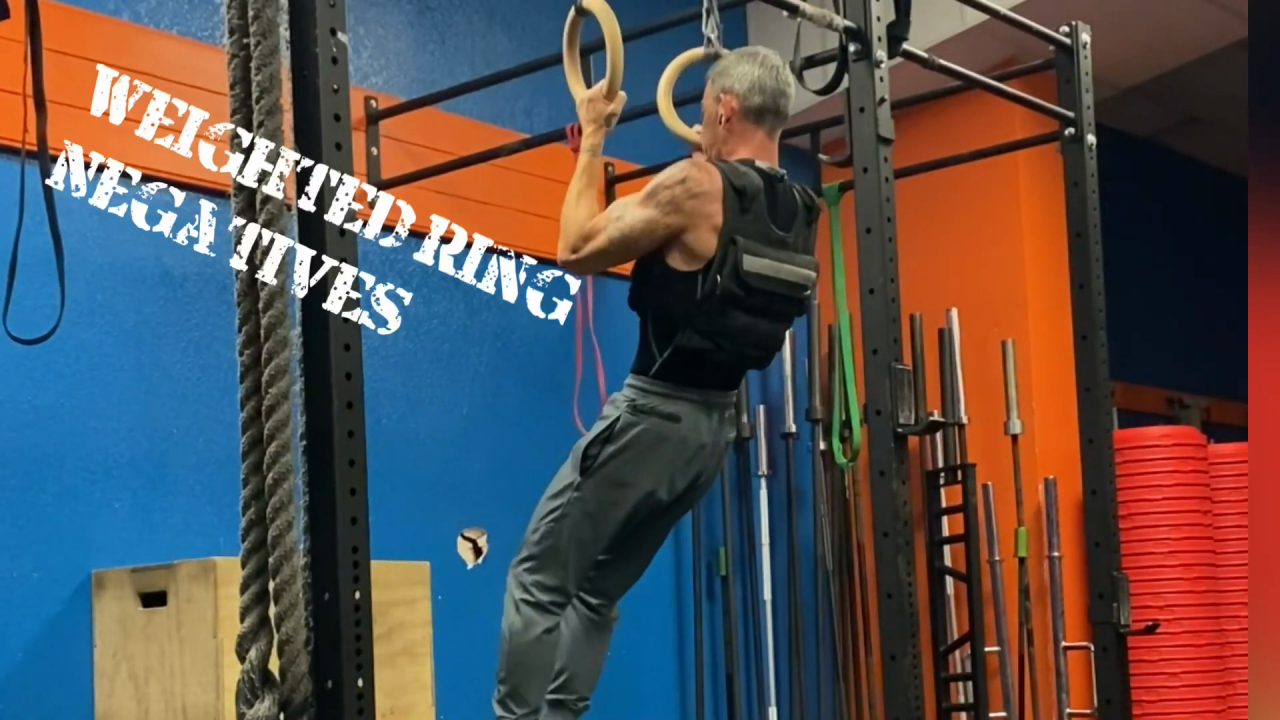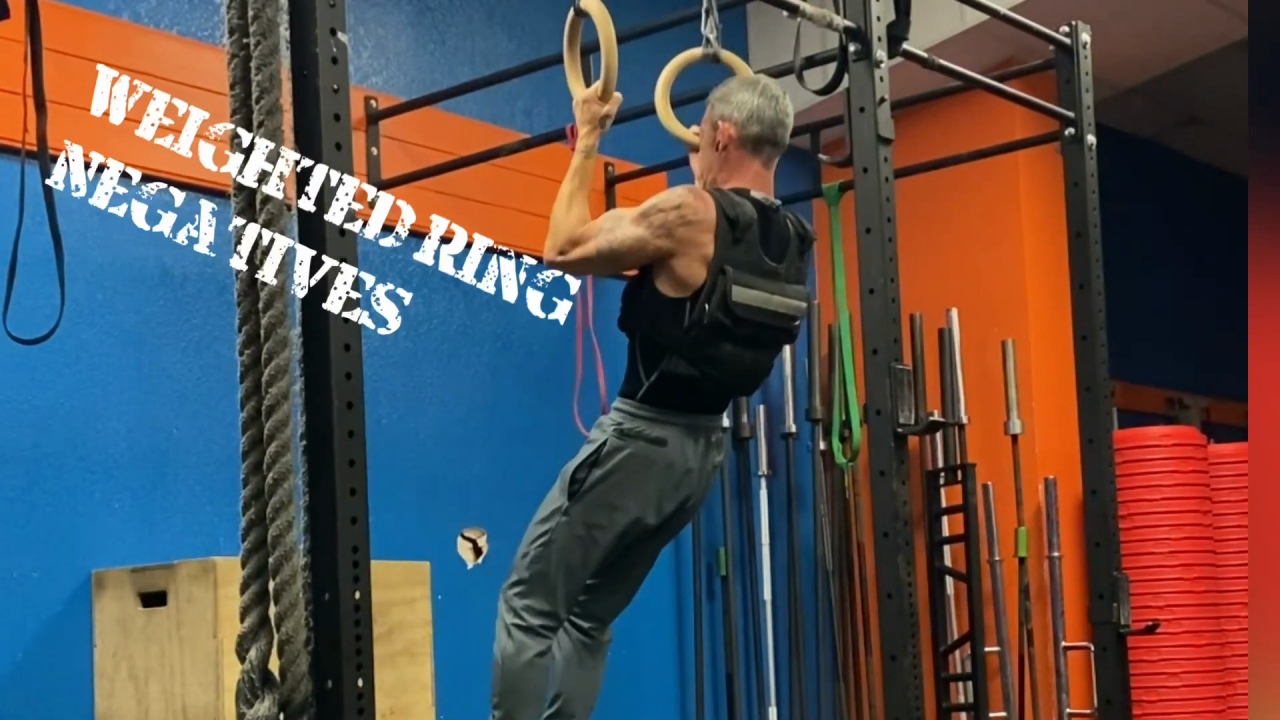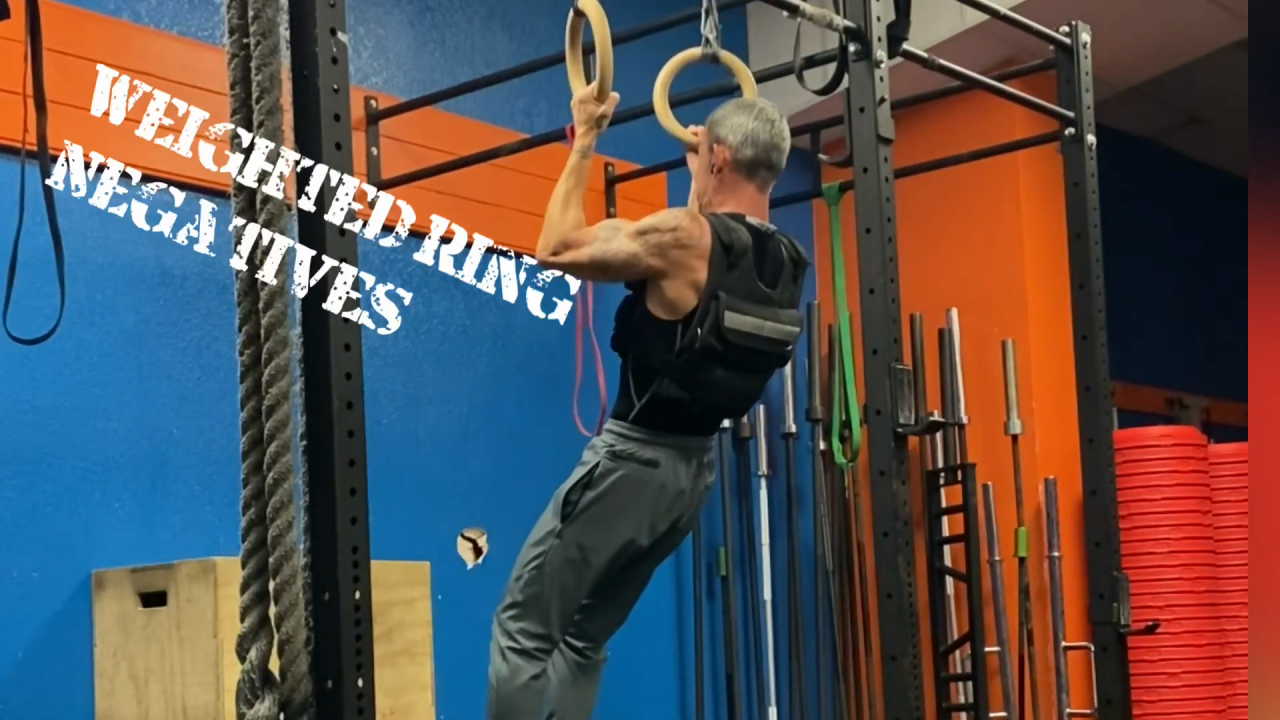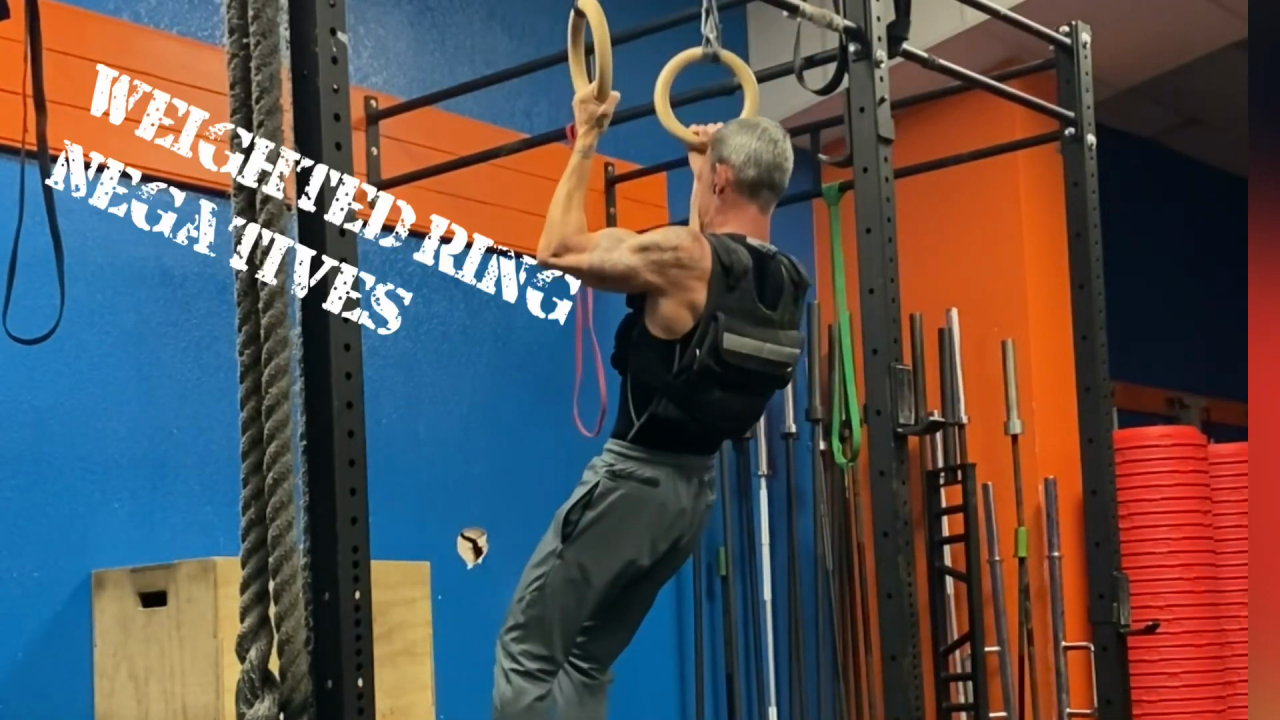
dt=0.3s
person 1, frame 1
left shoulder: (697, 185)
right shoulder: (798, 212)
left elbow: (576, 249)
left wrist: (592, 138)
left hip: (652, 415)
right hip: (713, 422)
left knee: (539, 582)
right knee: (596, 591)
person 1, frame 2
left shoulder: (690, 213)
right shoulder: (791, 240)
left elbow: (562, 248)
left wrist: (586, 142)
right wrist: (703, 168)
left hip: (638, 440)
right hip: (700, 447)
left knee: (529, 607)
right knee: (587, 617)
person 1, frame 3
left shoulder: (686, 236)
right shoulder: (785, 264)
left elbow: (555, 248)
left wrist: (584, 141)
right wrist: (698, 172)
left hip: (631, 461)
right hip: (692, 468)
left knee: (523, 630)
right knee: (582, 638)
person 1, frame 4
left shoulder: (684, 257)
right shoulder: (787, 283)
left elbow: (557, 249)
left wrist: (586, 141)
right wrist: (700, 170)
left hip: (633, 482)
right hip: (694, 488)
left knee: (527, 651)
right knee: (588, 660)
